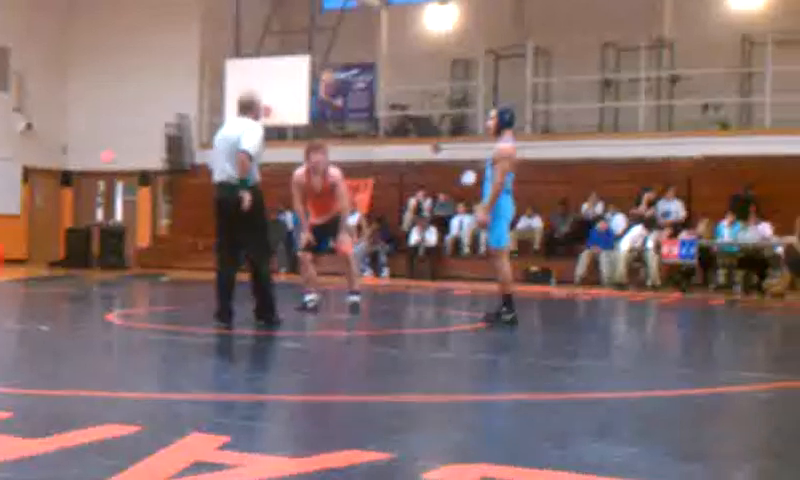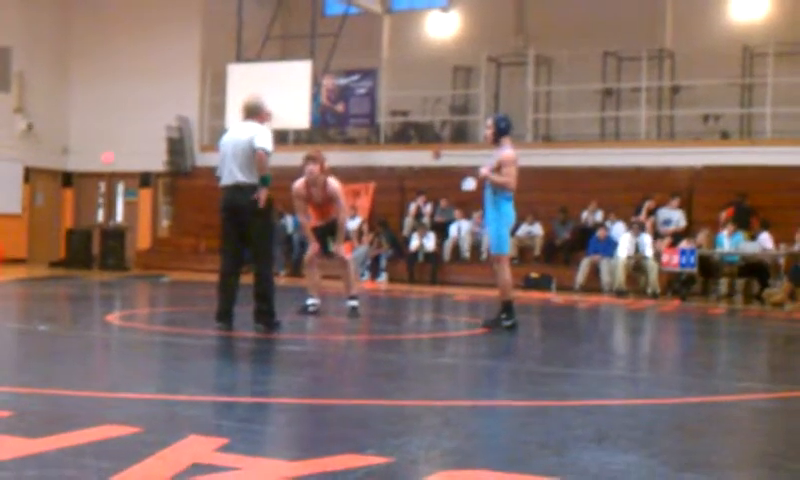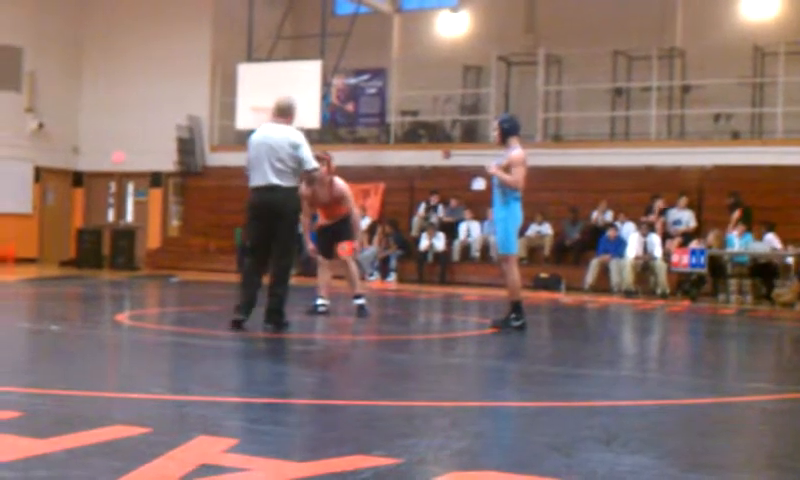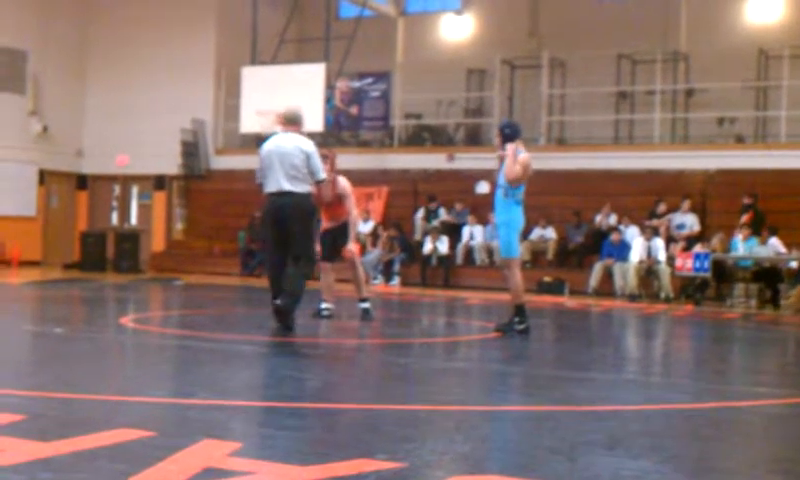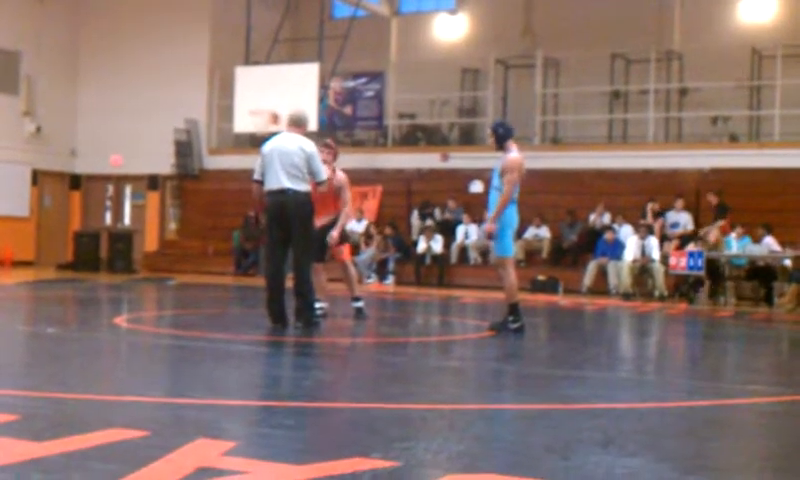
dt=1s
person 1, frame 1
left shoulder: (224, 129)
right shoulder: (253, 128)
left elbow: (214, 165)
right elbow: (244, 156)
left wrist: (224, 184)
right wrist: (245, 189)
left hip: (221, 192)
right hip: (243, 193)
left knee: (226, 256)
right knee: (258, 254)
left ankle: (224, 314)
right ankle: (265, 313)
person 1, frame 2
left shoulder: (228, 135)
right shoulder: (260, 131)
left elbow: (222, 169)
right elbow: (261, 154)
right wrist: (265, 185)
left hip: (229, 195)
right hip: (252, 196)
left knee: (230, 258)
right knee: (262, 258)
left ankle: (224, 316)
right ankle: (264, 317)
person 1, frame 3
left shoulder: (255, 135)
right shoulder: (295, 136)
left elbow: (249, 169)
right elbow: (312, 171)
right wrist: (298, 177)
left hip: (258, 196)
right hip: (285, 197)
left knee: (255, 254)
right knee: (282, 257)
left ankle: (243, 309)
right ankle: (274, 316)
person 1, frame 4
left shoulder: (266, 146)
right shoulder: (306, 144)
left elbow: (261, 181)
right elbow: (320, 180)
left hip: (273, 202)
right hip: (299, 202)
left knee: (276, 259)
right knee: (303, 258)
left ankle: (281, 315)
right ankle: (288, 301)
person 1, frame 5
left shoulder: (268, 145)
right shoulder: (307, 145)
left elbow: (257, 182)
right elbow: (321, 182)
left wrist: (261, 209)
left hip: (273, 201)
right hip: (298, 201)
left knee: (274, 259)
right knee: (301, 258)
left ankle: (277, 315)
right ankle: (304, 314)
person 2, frame 1
left shoulder: (504, 147)
right shoulder: (503, 146)
left elbow: (499, 183)
left wrist: (486, 211)
right wrist: (483, 206)
left hip: (498, 207)
right hip: (495, 207)
left knee: (500, 256)
right knee: (499, 257)
left ankle: (509, 309)
right ankle: (505, 307)
person 2, frame 2
left shoulder: (507, 154)
right shoulder: (500, 153)
left elbow: (510, 184)
left wrist: (488, 175)
right wrist: (488, 176)
left hip: (500, 212)
right hip: (495, 212)
left knee: (501, 262)
right knee: (498, 263)
left ankle: (508, 315)
right ankle: (505, 313)
person 2, frame 3
left shoulder: (517, 154)
right shoulder: (509, 154)
left elbow: (518, 183)
left wrist: (496, 172)
right wrist: (497, 172)
left hip: (508, 212)
right hip: (503, 212)
left knee: (510, 262)
right knee: (506, 262)
left ankle: (518, 314)
right ankle: (514, 313)
person 2, frame 4
left shoulder: (522, 157)
right shoulder: (512, 155)
left elbow: (511, 178)
right elbow: (504, 180)
left wrist: (510, 154)
right wrist: (504, 158)
left hip: (510, 216)
right hip: (504, 216)
left knee: (512, 266)
right knee: (509, 267)
left ankle: (521, 319)
right ankle: (517, 317)
person 2, frame 5
left shoulder: (513, 158)
right shoulder: (507, 158)
left elbow: (507, 193)
left wrist: (492, 220)
right wrist: (491, 219)
left hip: (503, 218)
right hip: (500, 218)
left knee: (506, 265)
right knee: (504, 266)
left ankle: (515, 318)
right ankle: (512, 316)
person 3, frame 1
left shoulder: (334, 174)
right shoulder: (299, 176)
left elbow: (344, 203)
right elbow: (298, 204)
left wrist: (343, 231)
right wrist: (305, 230)
left hip: (334, 218)
right hip: (315, 219)
left knee: (346, 253)
right knee: (304, 256)
left ankle: (354, 296)
right ankle: (311, 297)
person 3, frame 2
left shoulder: (333, 185)
right shoulder: (298, 187)
left elbow: (342, 215)
right elbow: (302, 216)
left wrist: (339, 243)
right wrist: (312, 241)
left hip: (335, 222)
right hip: (317, 223)
left knee: (343, 258)
right knee: (310, 259)
left ankle: (353, 301)
right ankle: (313, 301)
person 3, frame 3
left shoulder: (339, 186)
right shoulder: (306, 188)
left elbow: (354, 212)
right elbow: (305, 216)
left wrist: (357, 240)
right wrist: (308, 241)
left hip: (344, 221)
right hip: (325, 224)
left knee: (347, 258)
right knee: (322, 261)
left ankle: (360, 301)
right ankle: (322, 302)
person 3, frame 4
left shoulder: (342, 184)
left elbow: (353, 213)
left wrist: (352, 241)
left hip: (345, 225)
right hip: (327, 227)
left knee: (353, 260)
right knee: (324, 265)
left ankle: (364, 304)
right ankle: (327, 305)
person 3, frame 5
left shoulder: (339, 177)
left elbow: (347, 206)
left wrist: (337, 230)
left hip: (334, 223)
right hip: (315, 225)
left knee: (345, 261)
right knee: (316, 264)
left ankle: (357, 303)
right ankle: (321, 304)
